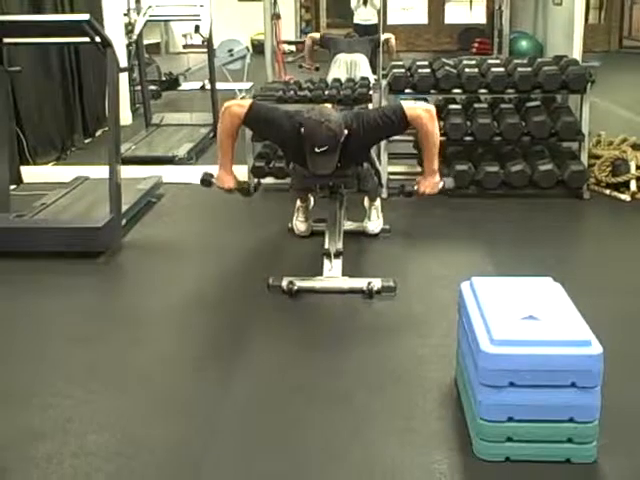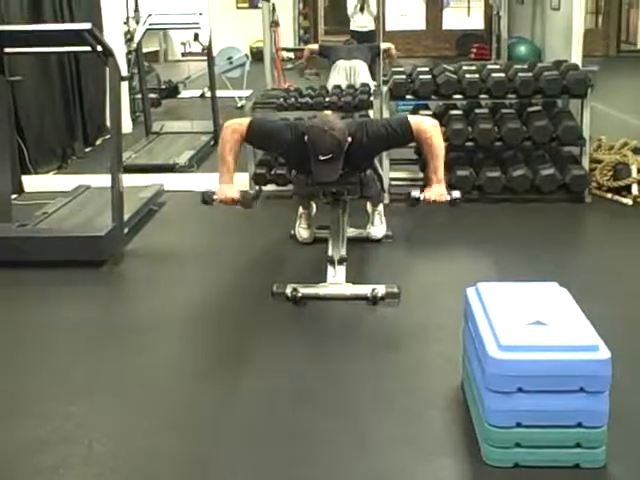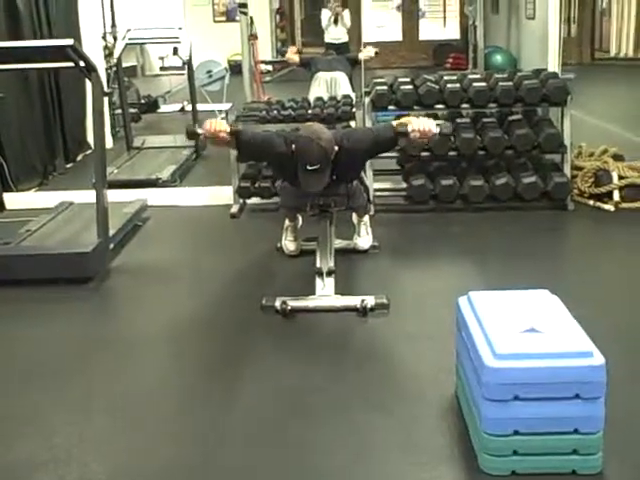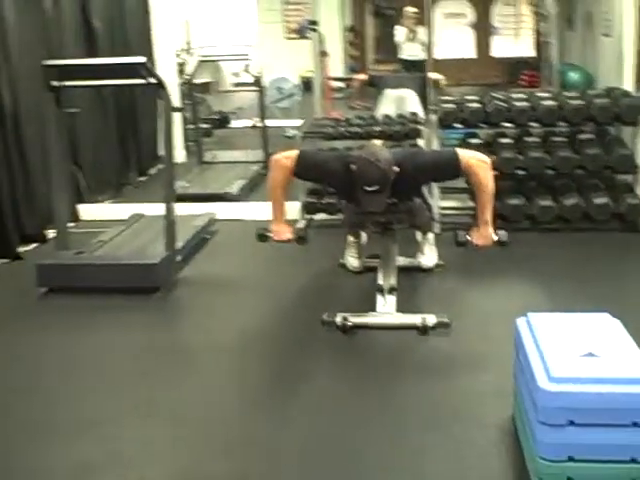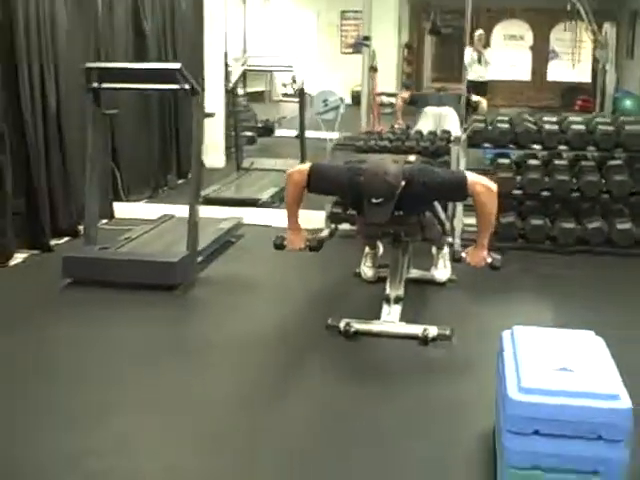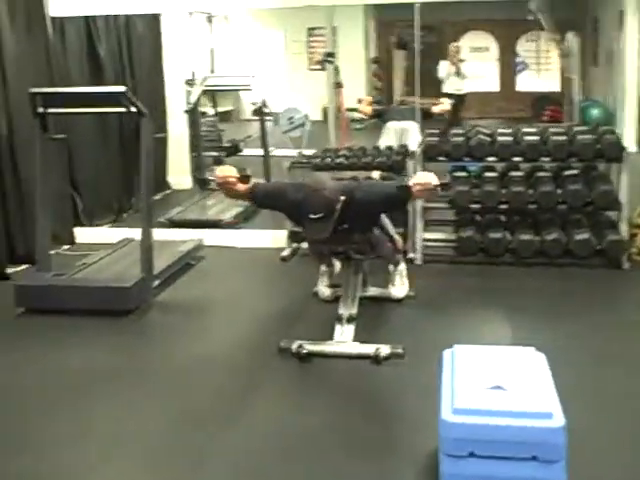
dt=0.7s
person 1, frame 1
left shoulder: (363, 126)
right shoulder: (288, 127)
left elbow: (424, 112)
right elbow: (231, 109)
left wrist: (431, 173)
right wrist: (225, 169)
left hip: (355, 165)
left knee: (370, 188)
right knee: (299, 188)
left ankle: (373, 203)
right ankle: (303, 204)
person 1, frame 2
left shoulder: (367, 135)
right shoulder: (291, 137)
left elbow: (428, 125)
right elbow: (233, 127)
left wrist: (437, 183)
right wrist: (226, 182)
left hip: (359, 170)
left knee: (373, 192)
left ankle: (376, 208)
right ankle: (306, 210)
person 1, frame 3
left shoulder: (354, 144)
right shoulder: (278, 147)
left elbow: (406, 125)
right elbow: (225, 134)
left wrist: (419, 124)
right wrist: (216, 130)
left hip: (344, 183)
right hip: (294, 182)
left knee: (359, 203)
right knee: (289, 205)
left ankle: (361, 219)
right ankle: (292, 223)
person 1, frame 4
left shoulder: (413, 164)
right shoulder: (339, 167)
left elbow: (479, 161)
right elbow: (281, 161)
left wrist: (484, 225)
right wrist: (279, 220)
left ankle: (426, 237)
right ankle: (355, 239)
person 1, frame 5
left shoulder: (422, 181)
right shoulder: (350, 179)
left elbow: (485, 187)
right elbow: (295, 174)
left wrist: (480, 246)
right wrist: (294, 229)
left hip: (417, 214)
right ankle: (372, 250)
person 1, frame 6
left shoulder: (364, 196)
right shoulder: (293, 196)
left elbow: (421, 184)
right elbow: (241, 188)
left wrist: (427, 181)
right wrist: (225, 181)
left hip: (367, 231)
left ankle: (397, 266)
right ankle: (329, 267)
